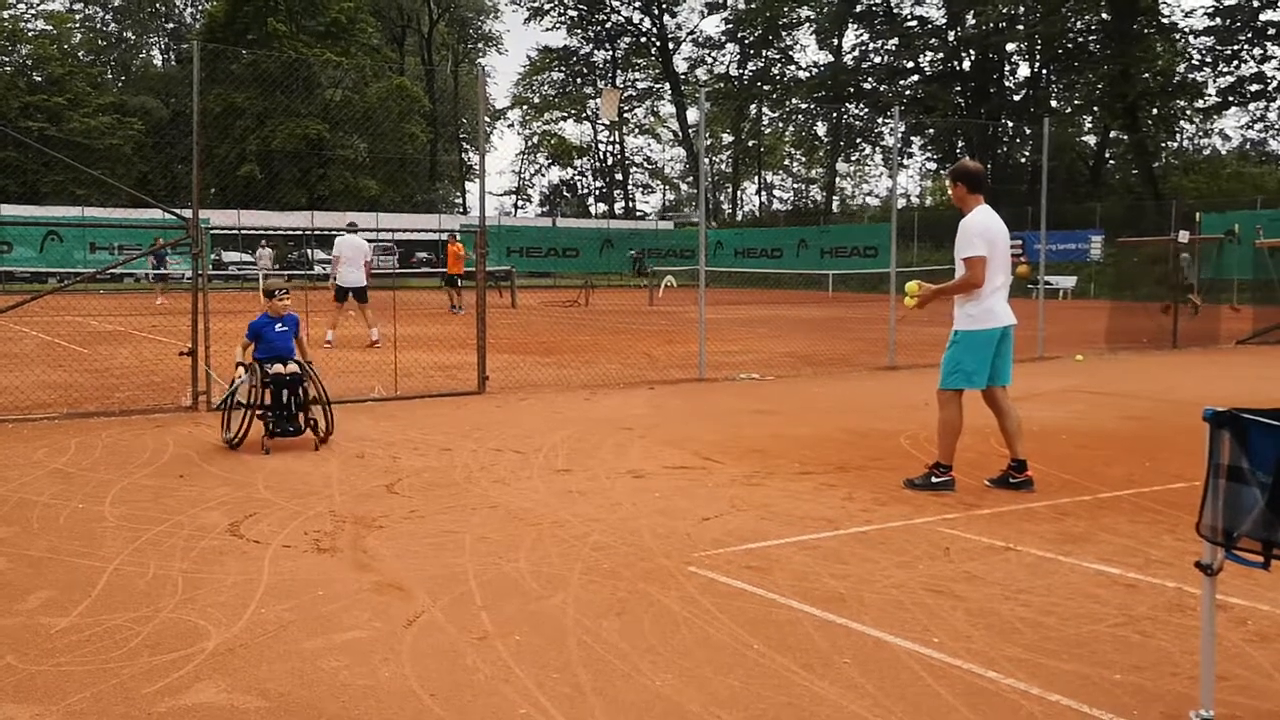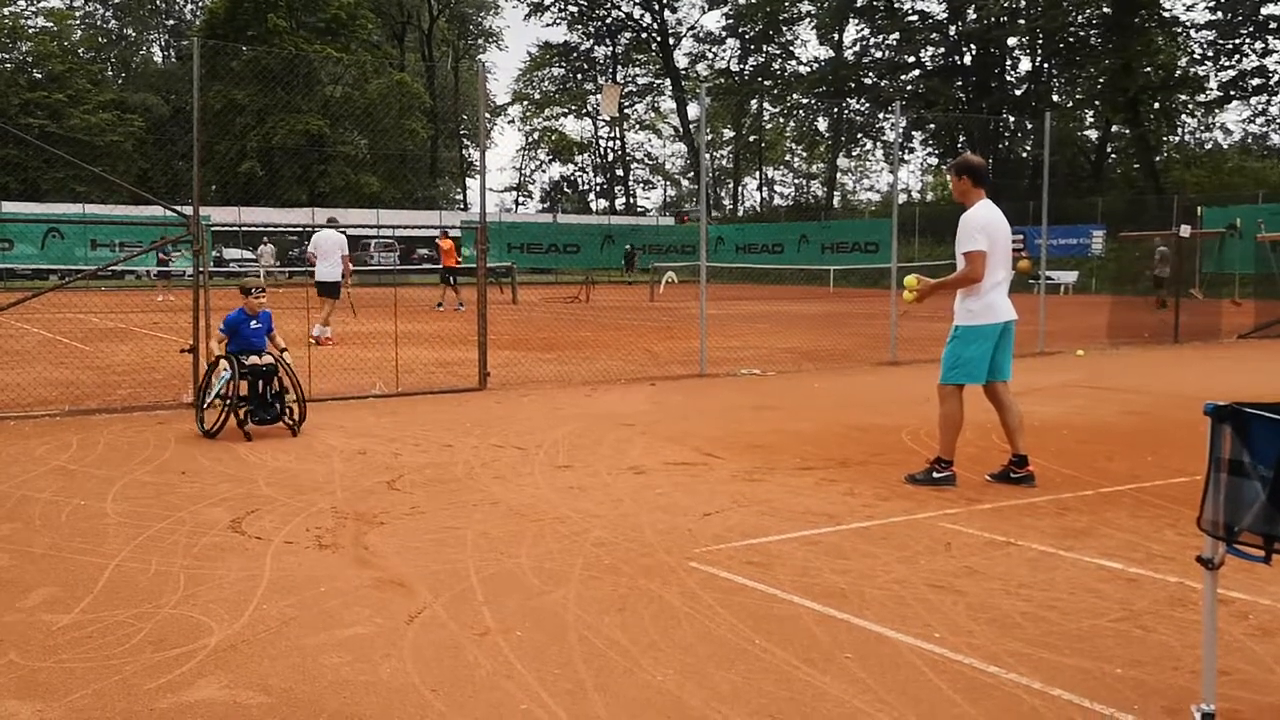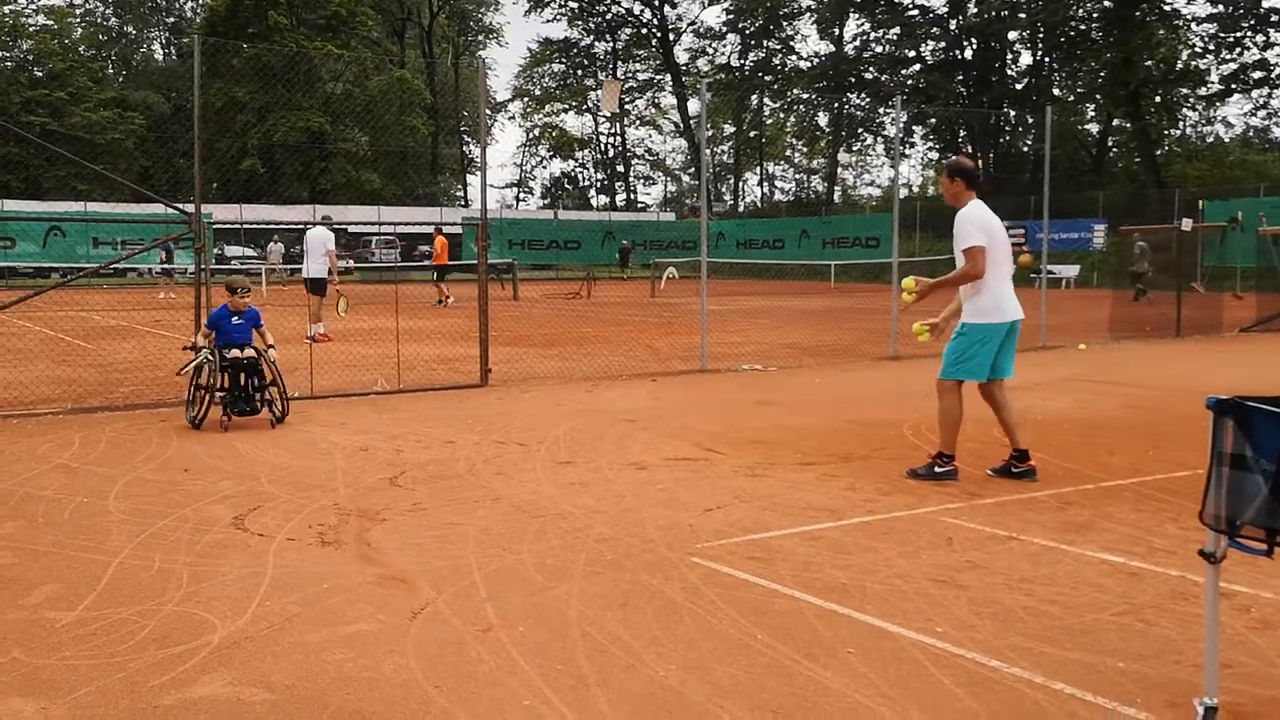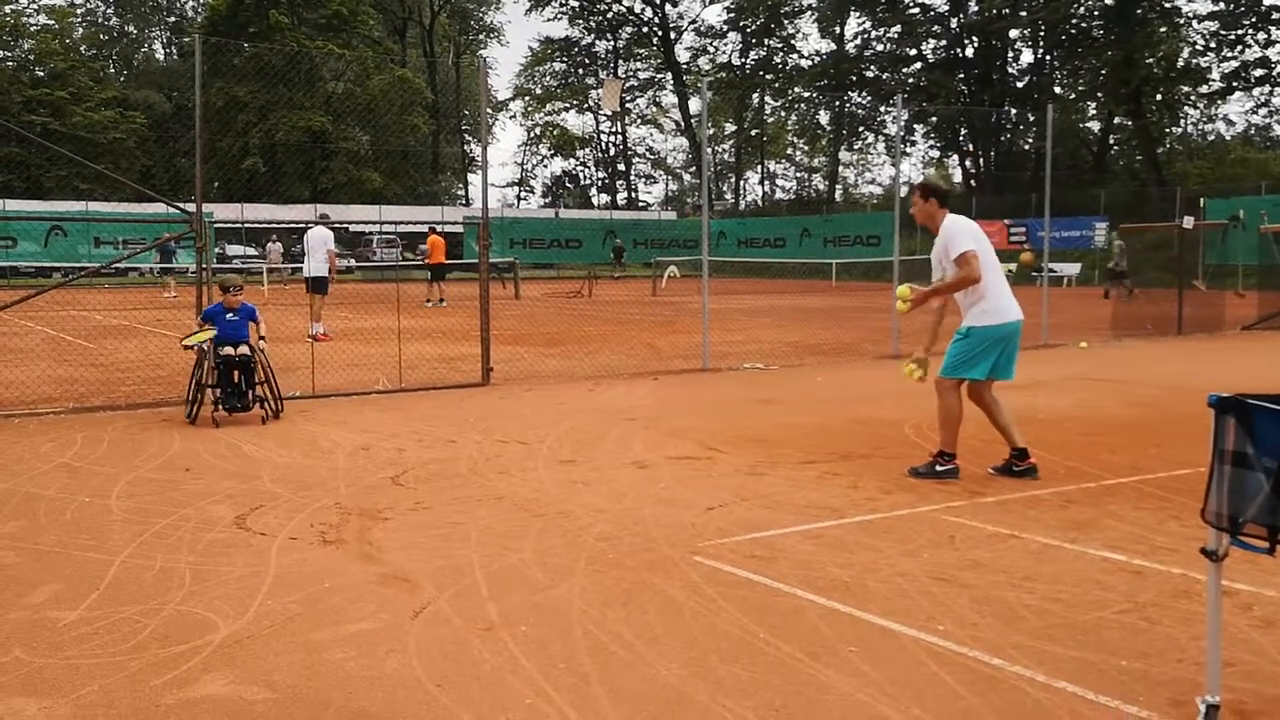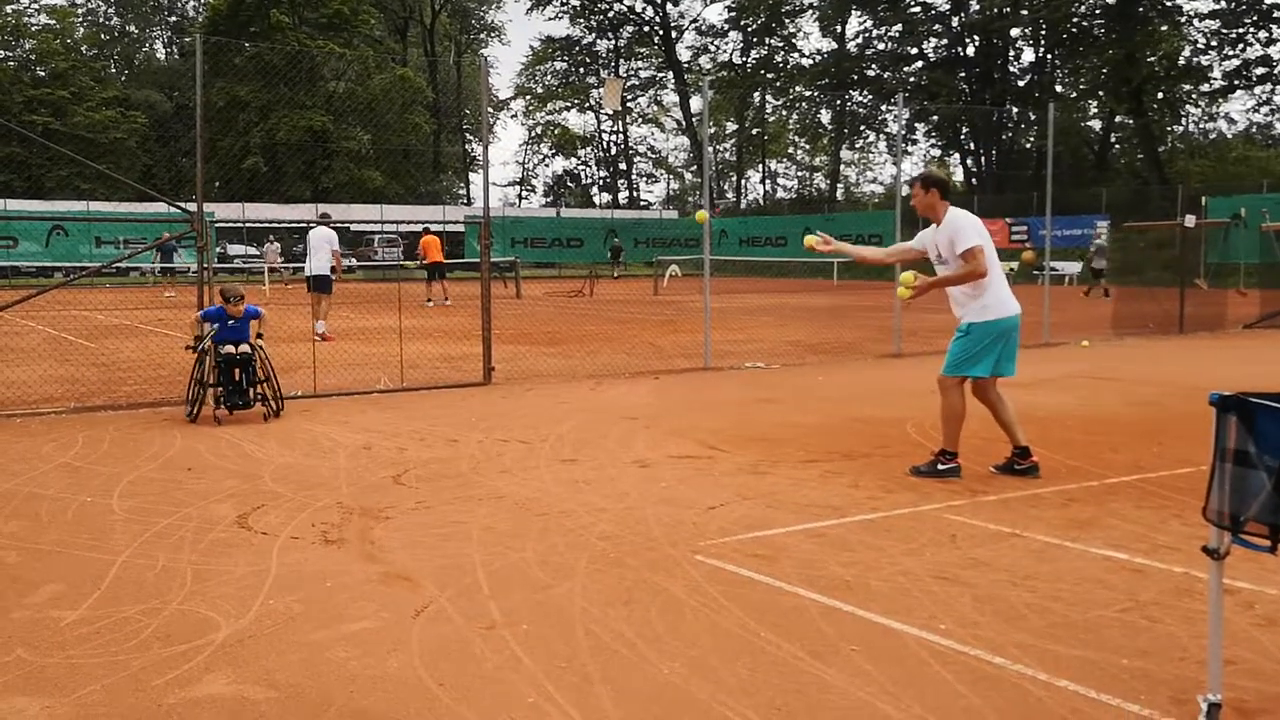
dt=0.4s
person 1, frame 1
left shoulder: (972, 223)
right shoulder: (994, 220)
left elbow: (975, 278)
left wrist: (935, 291)
left hip: (976, 323)
right hip: (1000, 320)
left knee: (949, 393)
right knee: (996, 393)
left ankle: (942, 472)
right ankle: (1019, 470)
person 1, frame 2
left shoulder: (973, 218)
right shoulder: (996, 215)
left elbow: (974, 273)
left wrist: (933, 286)
left hip: (976, 319)
right hip: (1000, 315)
left knee: (949, 388)
right knee: (998, 388)
left ankle: (943, 467)
right ankle: (1020, 465)
person 1, frame 3
left shoulder: (968, 215)
right shoulder: (985, 215)
left elbow: (975, 270)
left wrist: (933, 285)
right wrist: (945, 317)
left hip: (984, 318)
right hip: (1005, 315)
left knee: (948, 383)
right knee: (993, 387)
left ankle: (945, 462)
right ankle: (1021, 460)
person 1, frame 4
left shoulder: (954, 227)
right shoulder: (940, 244)
left elbow: (972, 275)
right elbow: (939, 304)
left wrist: (926, 292)
right wrist: (925, 348)
left hip: (988, 321)
right hip: (1005, 320)
left knee: (946, 382)
right knee: (979, 390)
left ankle: (946, 460)
right ankle: (1021, 458)
person 1, frame 5
left shoulder: (960, 221)
right shoulder: (931, 236)
left elbow: (979, 269)
right elbow: (885, 255)
left wrist: (932, 283)
right wrist: (838, 247)
left hip: (988, 316)
right hip: (1000, 316)
left knee: (949, 381)
right knee: (984, 387)
left ankle: (948, 459)
right ankle: (1023, 457)
